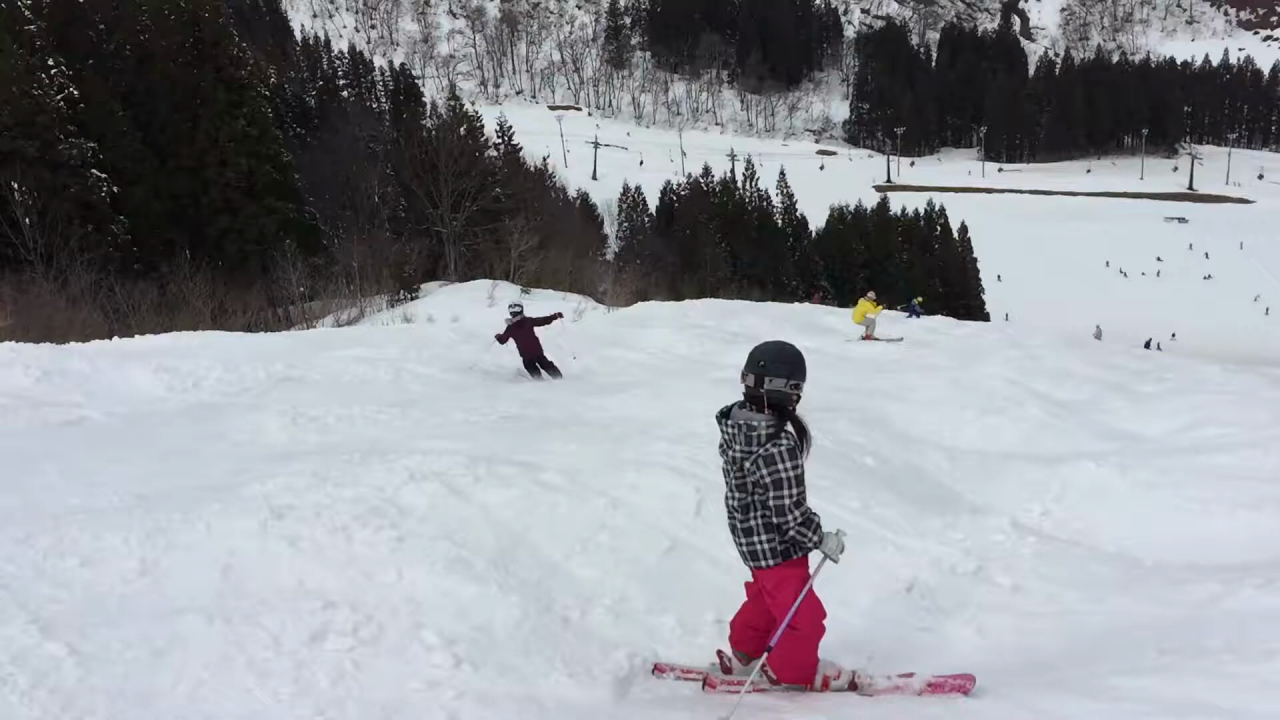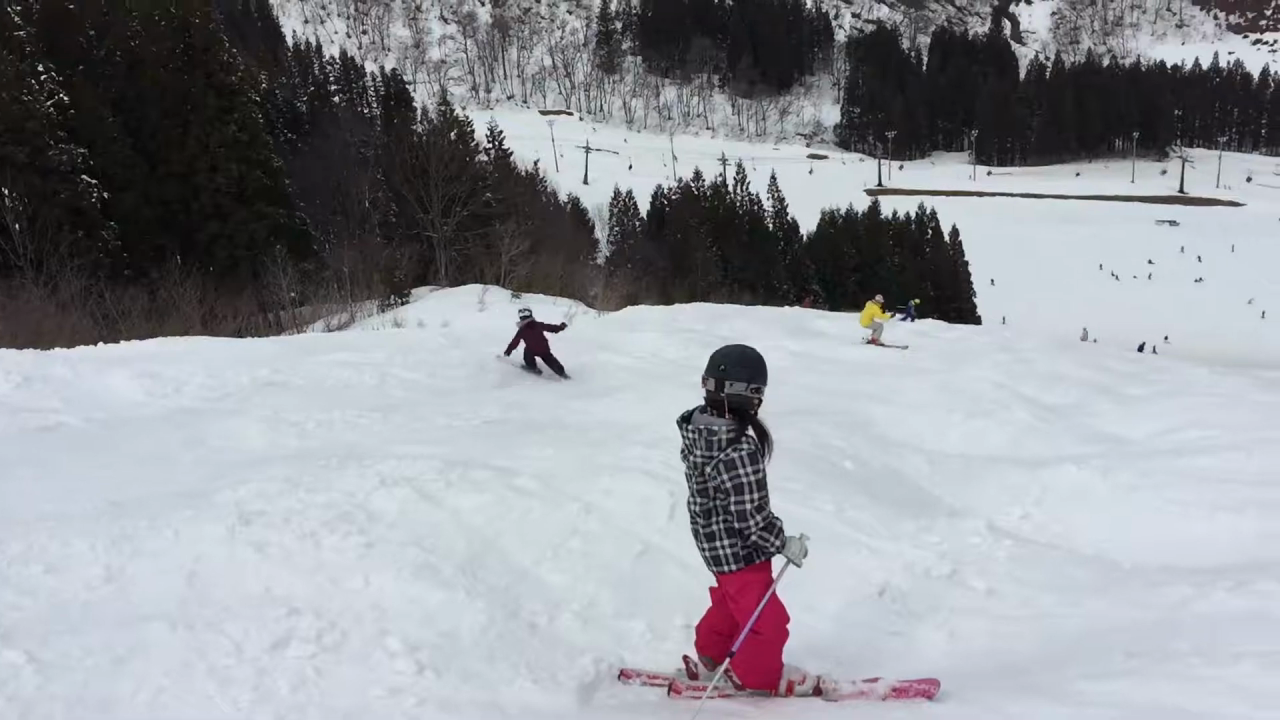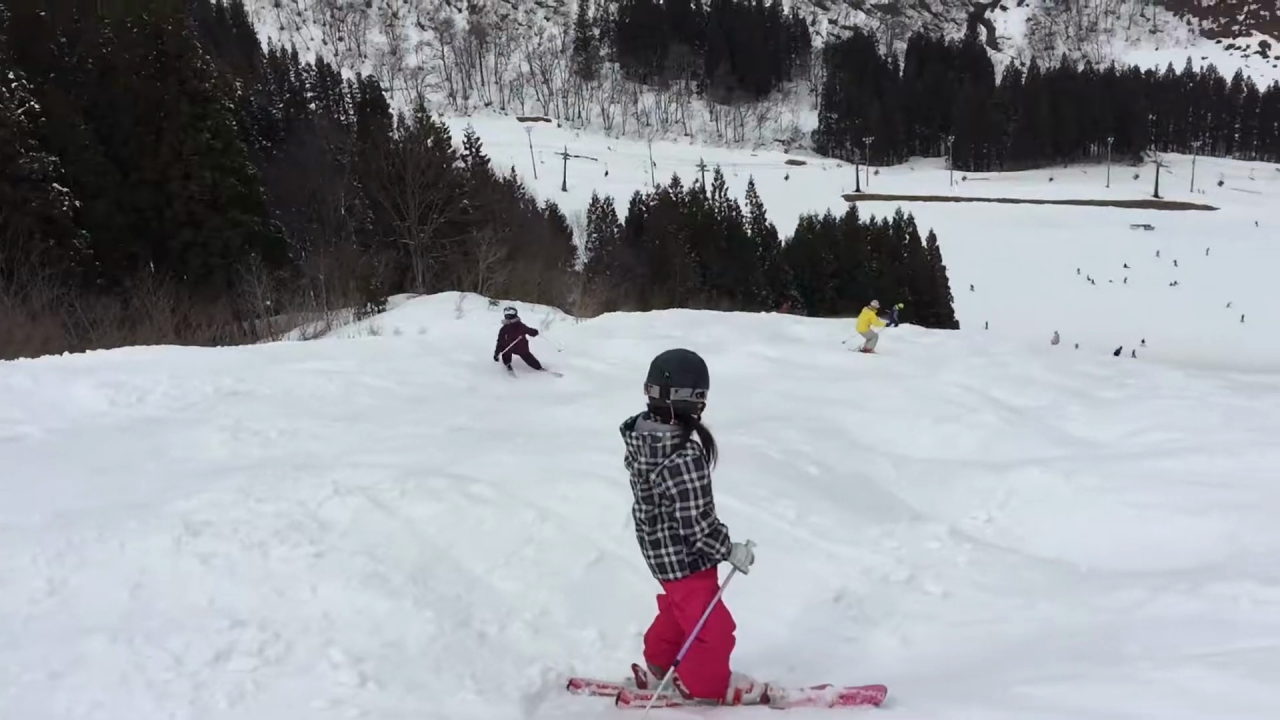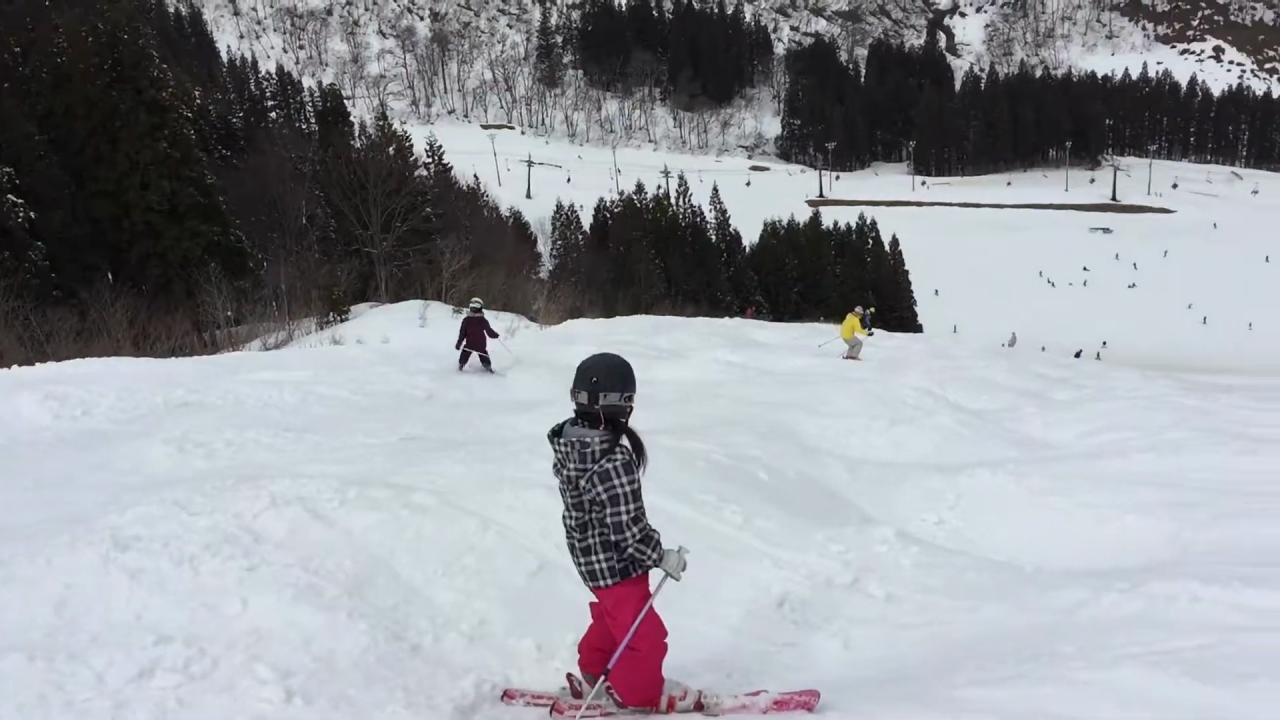
dt=0.2s
person 1, frame 1
left shoulder: (736, 422)
right shoulder: (778, 447)
right elbow: (788, 512)
right wrist: (822, 539)
left hip: (752, 539)
right hip: (777, 545)
left knee: (765, 597)
right knee: (803, 613)
left ankle: (744, 655)
right ankle: (793, 670)
person 1, frame 2
left shoulder: (698, 426)
right shoulder: (738, 452)
right elbow: (751, 517)
right wrist: (784, 543)
left hip: (715, 543)
right hip: (740, 550)
left knee: (730, 602)
right knee: (767, 618)
left ankle: (711, 659)
right ankle: (757, 676)
person 1, frame 3
left shoulder: (641, 432)
right shoulder: (683, 457)
right elbow: (696, 523)
right wrist: (730, 550)
left hip: (660, 550)
right hip: (685, 557)
left knee: (678, 609)
right knee: (712, 626)
left ankle: (660, 667)
right ankle: (705, 684)
person 1, frame 4
left shoulder: (569, 438)
right shoulder: (613, 462)
right elbow: (627, 529)
right wrist: (661, 556)
left hip: (591, 558)
right hip: (616, 564)
left knee: (612, 618)
right knee: (644, 633)
left ankle: (595, 676)
right ankle: (638, 693)
